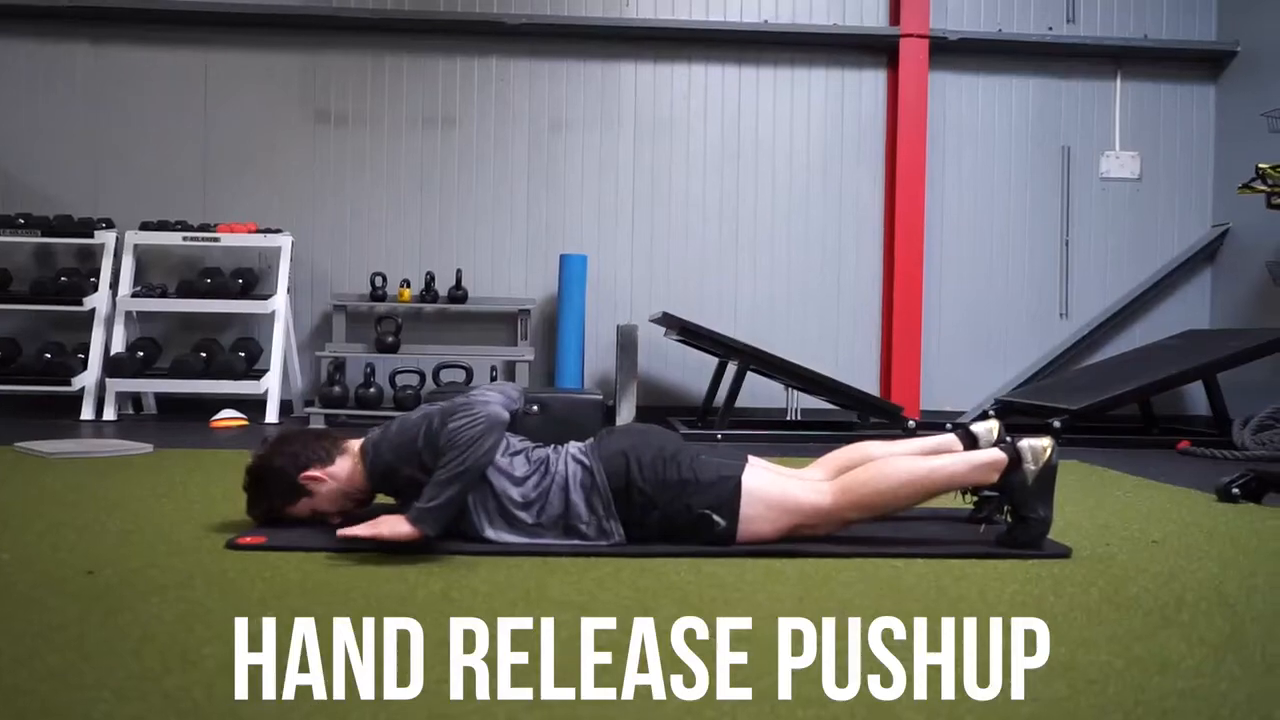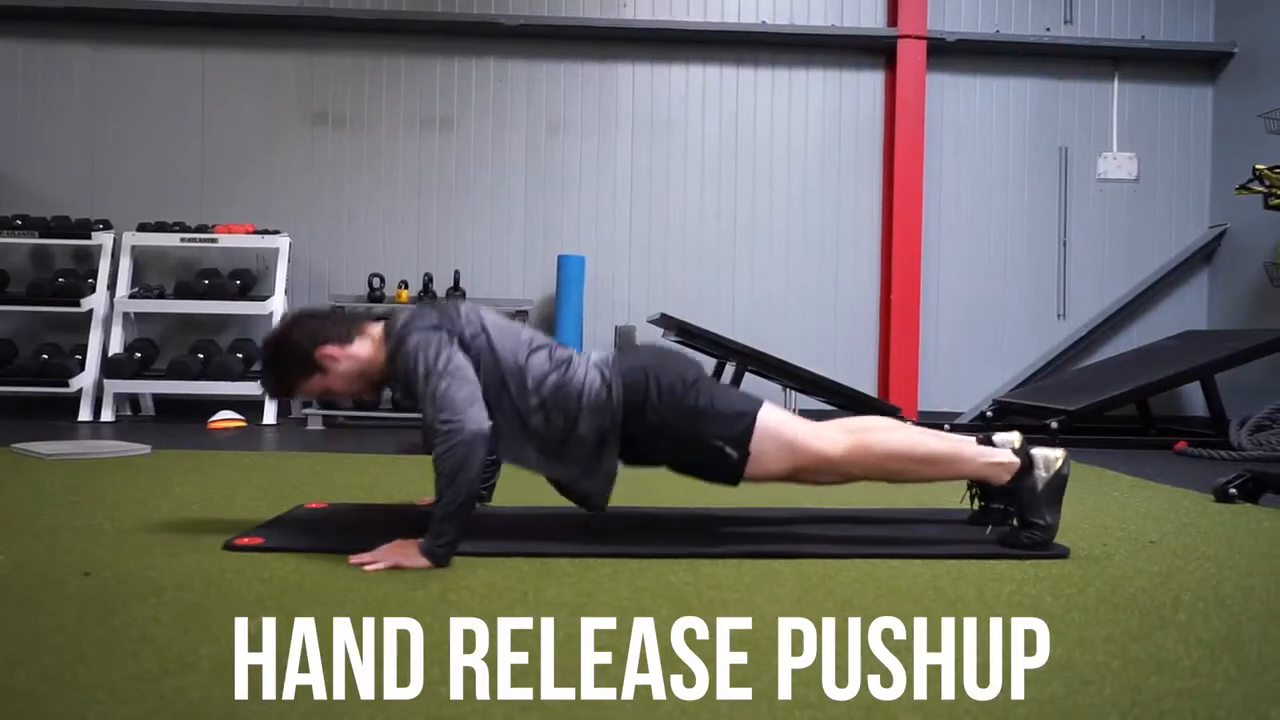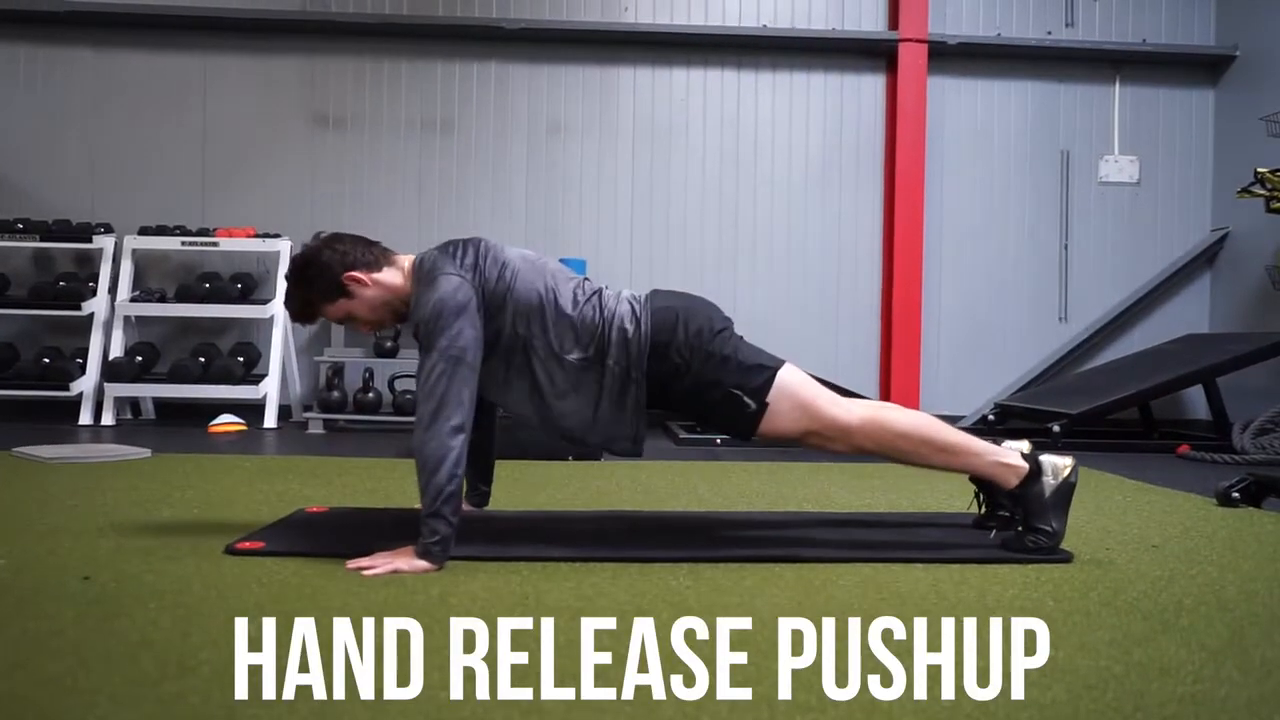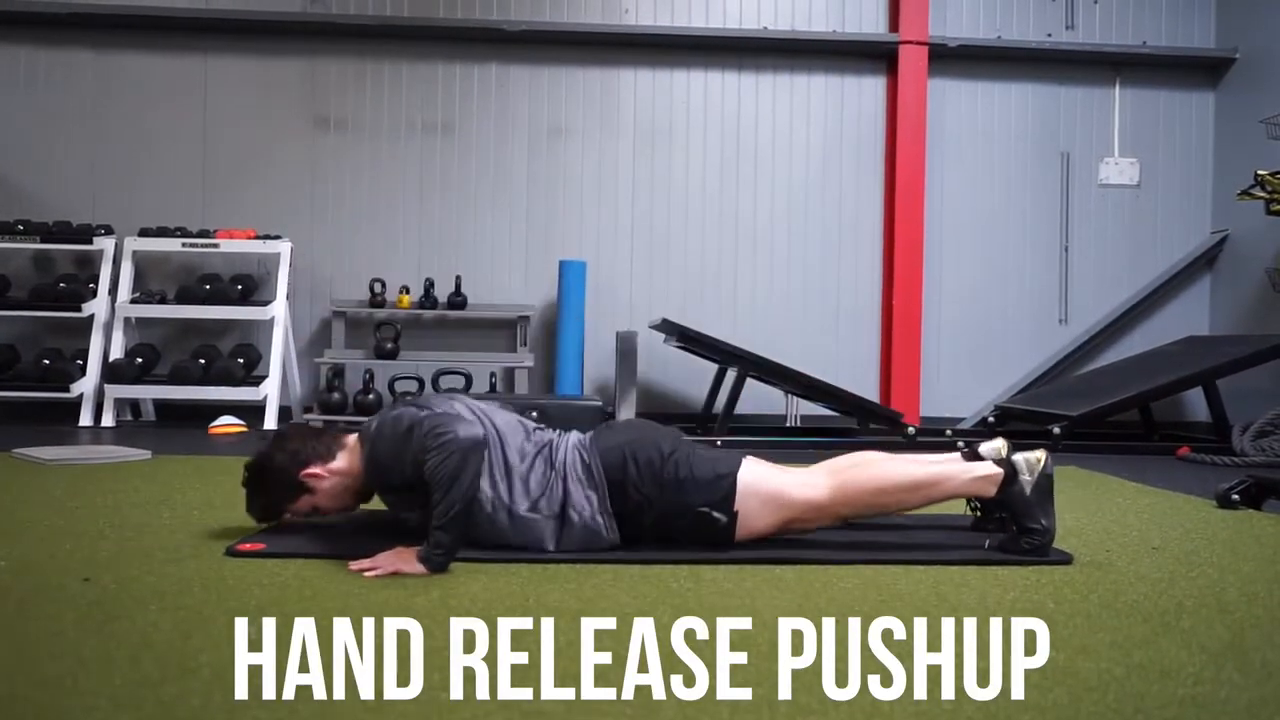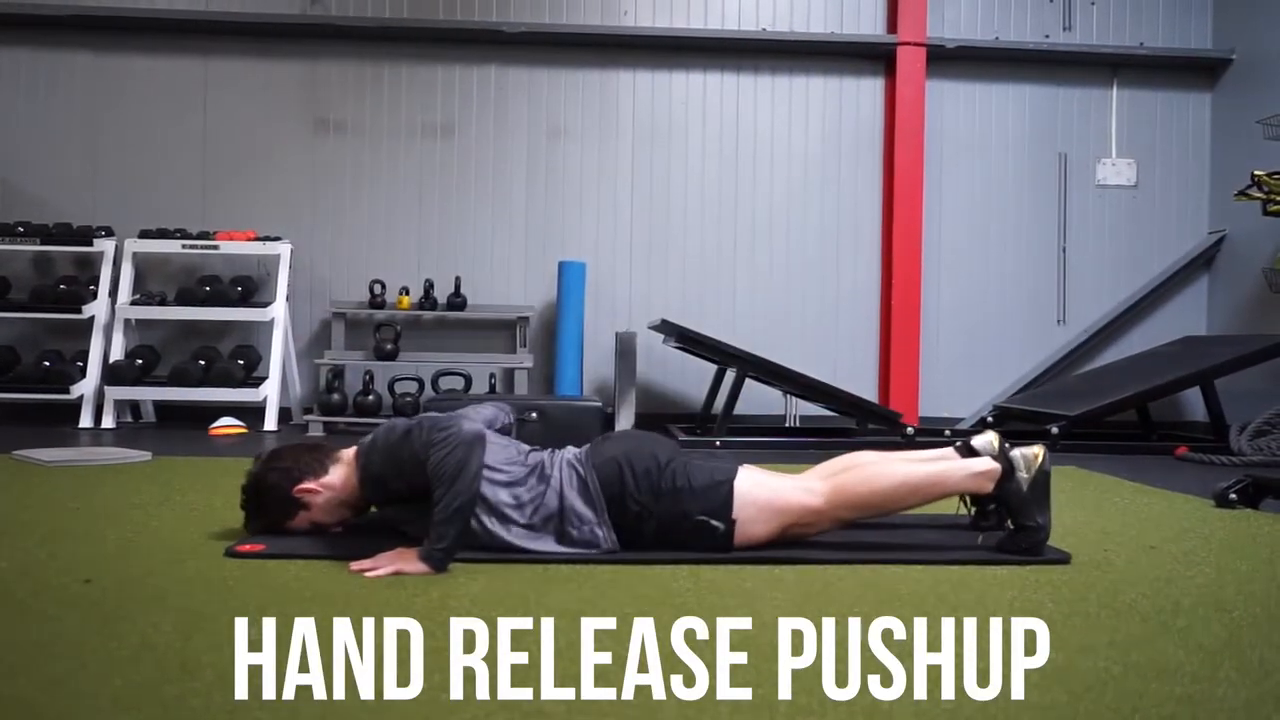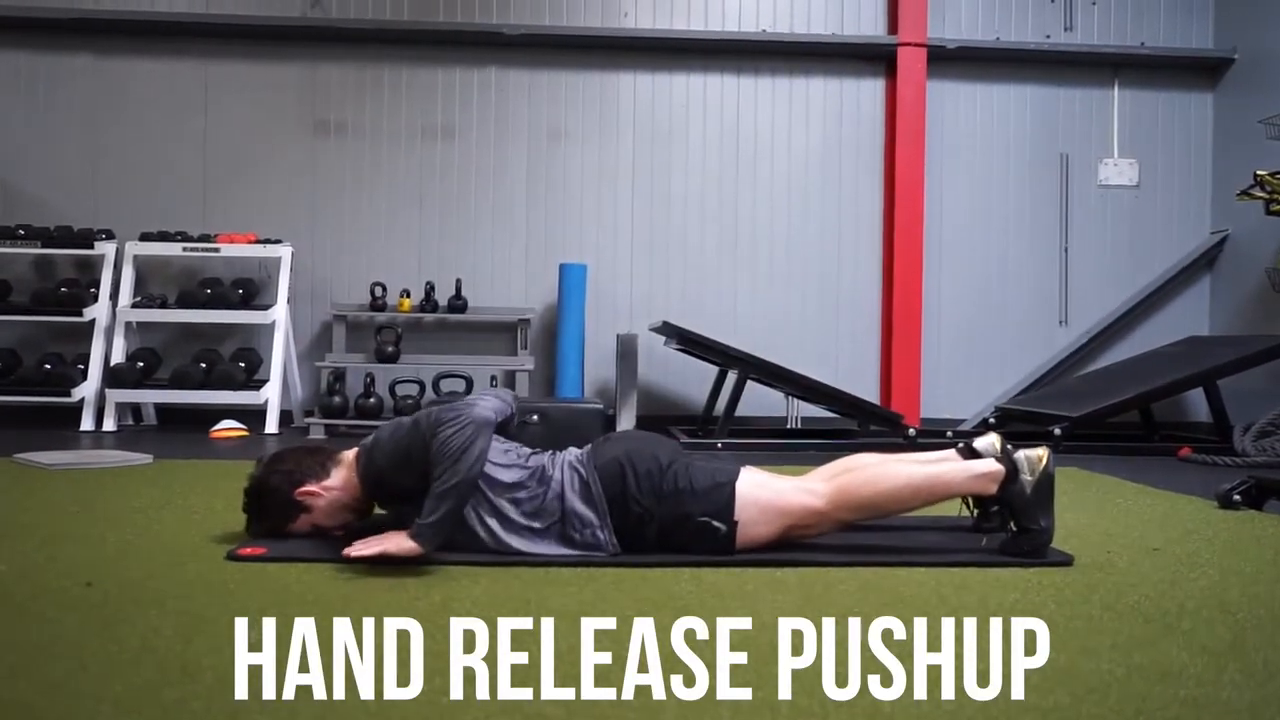
dt=0.7s
person 1, frame 1
left shoulder: (392, 451)
right shoulder: (405, 451)
left elbow: (483, 413)
right elbow: (503, 392)
left wrist: (420, 517)
left hip: (631, 489)
right hip: (621, 470)
left knee: (825, 505)
right knee: (812, 481)
left ankle: (1006, 462)
right ankle: (967, 443)
person 1, frame 2
left shoulder: (414, 341)
right shoulder: (424, 331)
left elbow: (469, 431)
right elbow: (489, 420)
left wrist: (435, 542)
right wrist: (464, 500)
left hip: (638, 405)
right hip: (631, 390)
left knee: (824, 453)
right knee: (821, 452)
left ankle: (1013, 466)
right ankle: (990, 447)
person 1, frame 3
left shoulder: (440, 289)
right shoulder: (447, 281)
left elbow: (443, 416)
right elbow: (479, 395)
left wrist: (431, 543)
right wrist: (472, 496)
left hip: (665, 347)
right hip: (656, 344)
left knee: (840, 424)
right knee: (832, 427)
left ankle: (1028, 475)
right ankle: (1002, 459)
person 1, frame 4
left shoulder: (386, 438)
right shoulder: (408, 424)
left elbow: (464, 441)
left wrist: (431, 553)
right wrist: (438, 520)
left hip: (622, 486)
right hip: (615, 463)
left knee: (810, 501)
right knee: (809, 490)
left ankle: (999, 476)
right ankle: (978, 457)
person 1, frame 5
left shoulder: (383, 456)
right shoulder: (403, 453)
left elbow: (464, 439)
right elbow: (494, 412)
left wrist: (431, 551)
right wrist: (431, 521)
left hip: (624, 494)
right hip: (614, 477)
left knee: (810, 504)
right knee: (809, 496)
left ankle: (997, 471)
right ankle: (971, 456)
person 1, frame 6
left shoulder: (384, 456)
right shoulder: (401, 456)
left elbow: (470, 420)
right elbow: (498, 402)
left wrist: (423, 531)
left hip: (625, 498)
right hip: (614, 474)
left knee: (813, 505)
right knee: (812, 490)
left ankle: (1000, 474)
right ankle: (974, 455)
